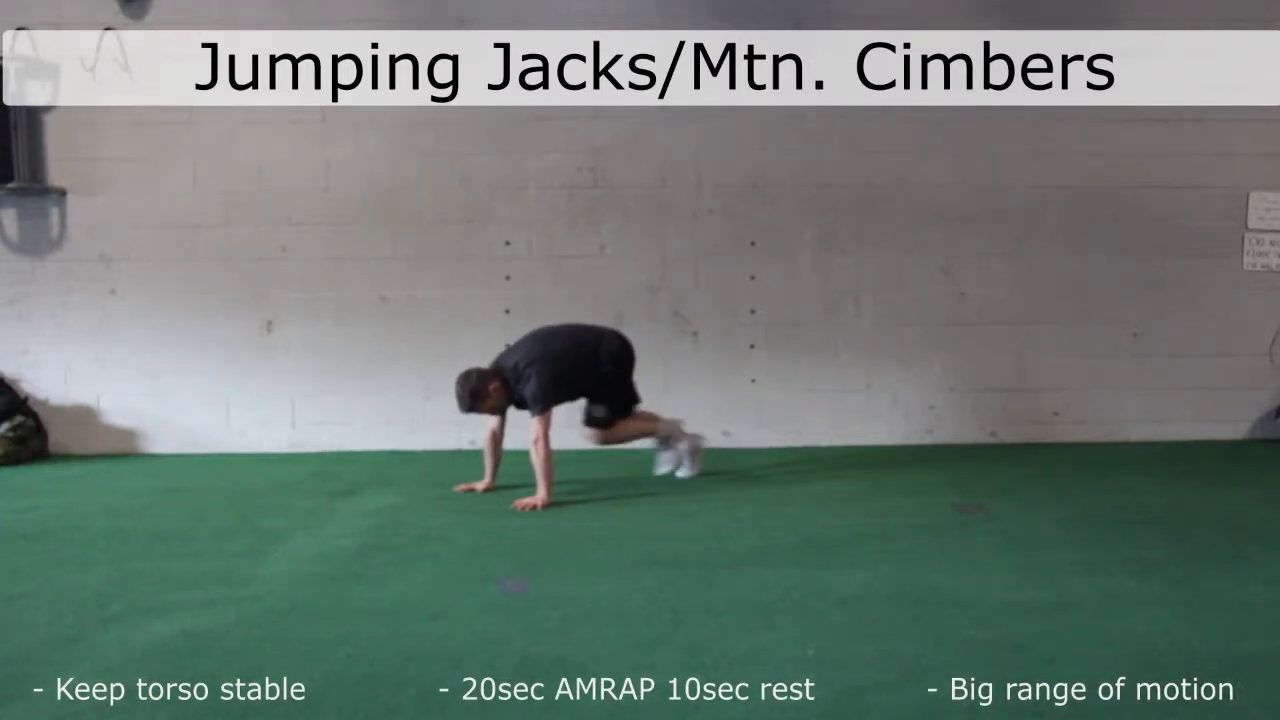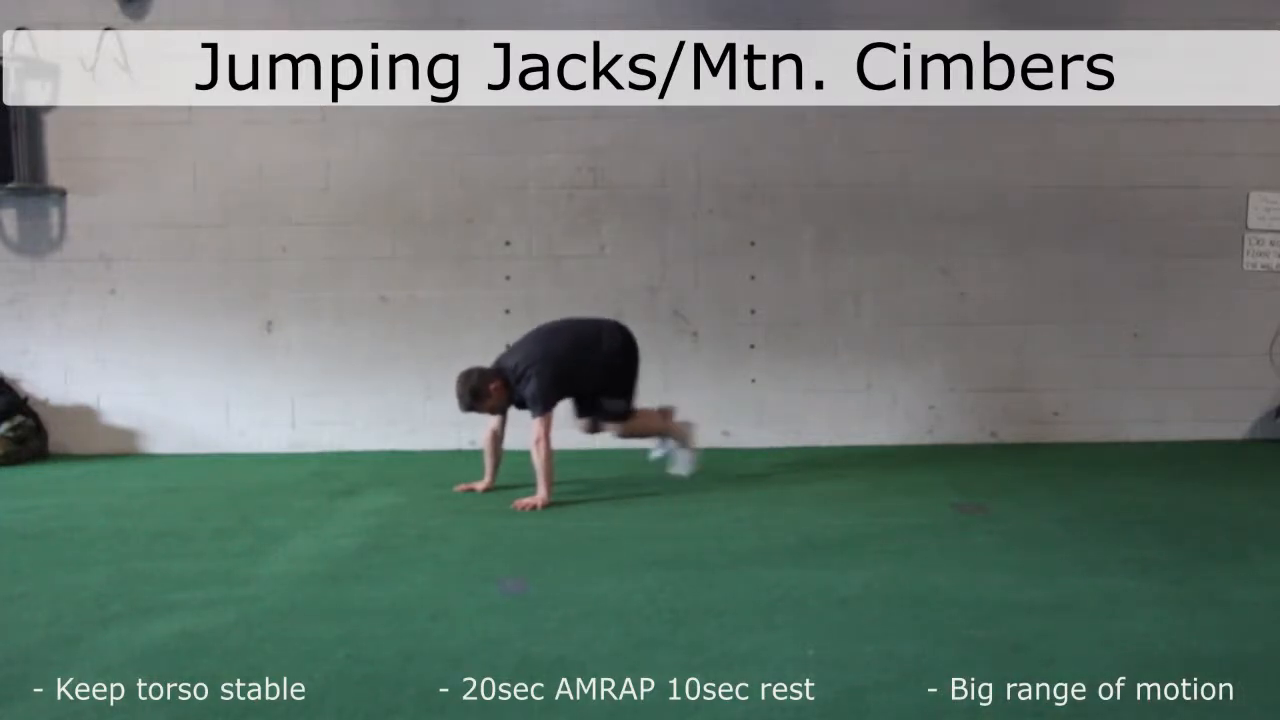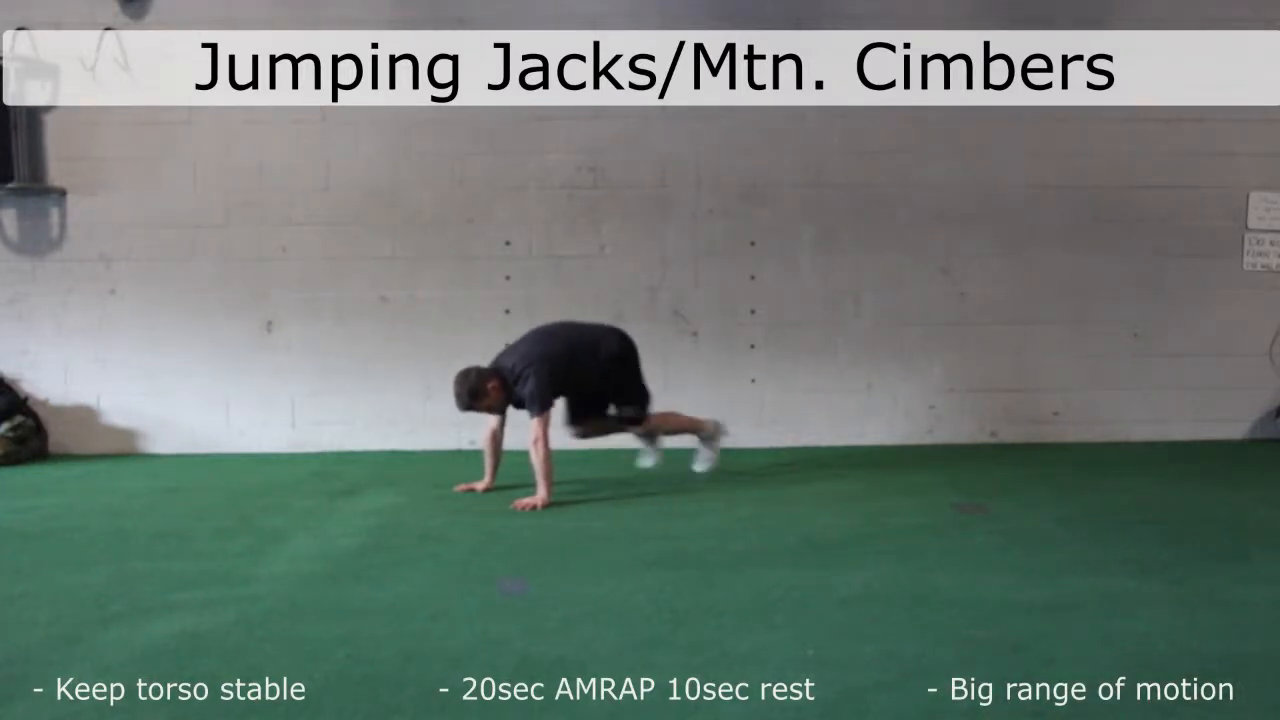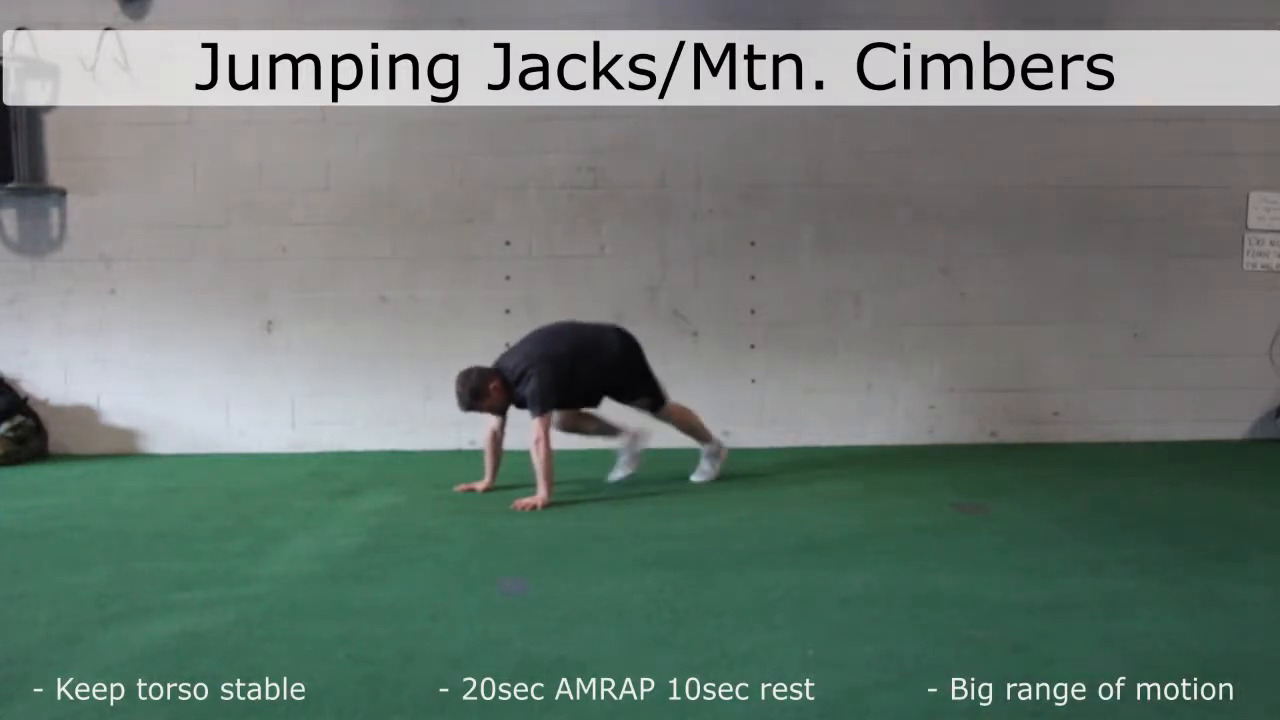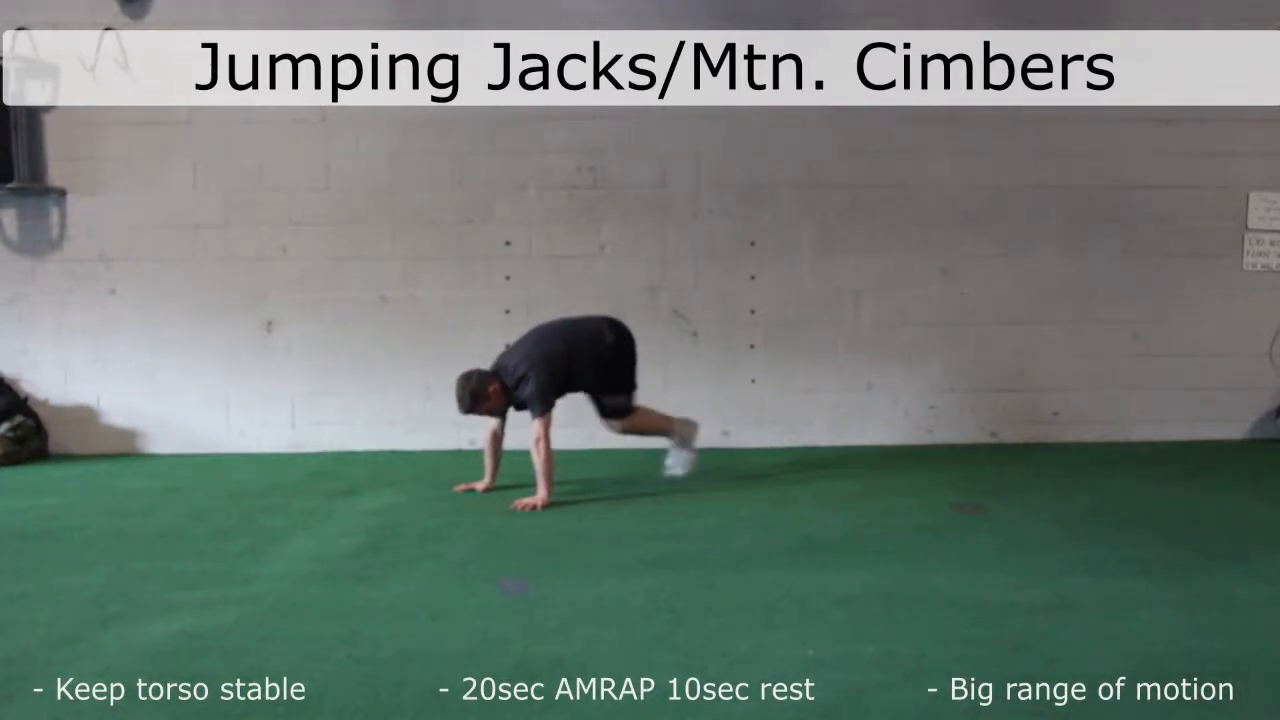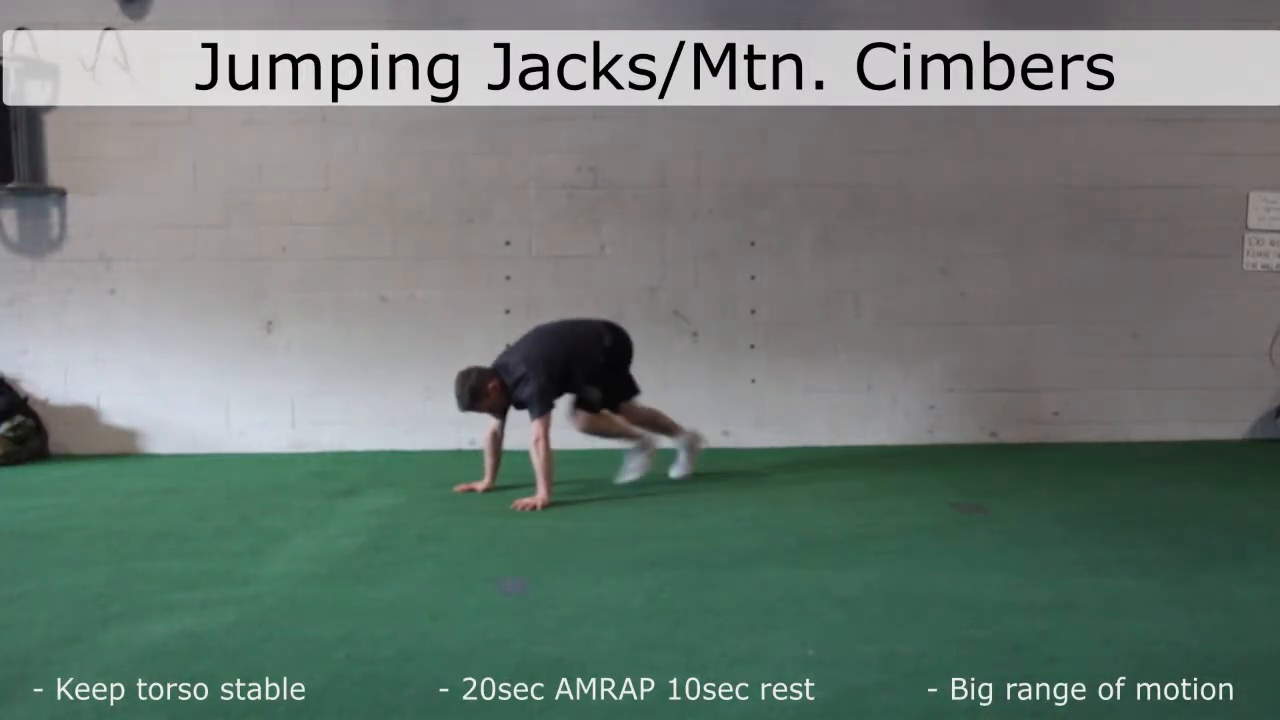
dt=0.4s
person 1, frame 1
left shoulder: (533, 379)
right shoulder: (496, 376)
left elbow: (539, 438)
right elbow: (494, 431)
left wrist: (543, 494)
right wrist: (487, 480)
left hip: (612, 354)
right hip: (595, 359)
left knee: (599, 433)
right knee: (624, 417)
left ankle: (670, 433)
right ankle: (685, 442)
person 1, frame 2
left shoulder: (534, 379)
right shoulder: (493, 376)
left elbow: (539, 439)
right elbow: (494, 430)
left wrist: (543, 494)
right wrist: (488, 480)
left hip: (614, 345)
right hip: (588, 357)
left knee: (618, 426)
right knee: (590, 424)
left ankle: (675, 432)
right ankle: (662, 420)
person 1, frame 3
left shoulder: (531, 379)
right shoulder: (497, 375)
left elbow: (538, 438)
right elbow: (493, 430)
left wrist: (543, 495)
right wrist: (487, 480)
left hip: (612, 353)
right hip: (590, 361)
left knee: (640, 422)
right knee: (580, 428)
left ankle: (706, 430)
right ankle: (647, 434)
person 1, frame 4
left shoulder: (533, 379)
right shoulder: (498, 375)
left elbow: (539, 438)
right elbow: (494, 430)
left wrist: (543, 495)
right wrist: (487, 481)
left hip: (614, 353)
right hip: (593, 356)
left knee: (658, 408)
right knee: (561, 419)
left ankle: (711, 448)
right ankle: (626, 439)
person 1, frame 5
left shoulder: (531, 380)
right shoulder: (496, 378)
left elbow: (540, 438)
right elbow: (494, 431)
left wrist: (543, 494)
right wrist: (487, 480)
left hip: (612, 342)
right hip: (597, 344)
left knee: (620, 421)
right knee: (622, 413)
left ankle: (679, 431)
right ankle: (679, 436)
person 1, frame 6
left shoulder: (530, 381)
right shoulder: (493, 375)
left elbow: (538, 438)
right elbow: (494, 430)
left wrist: (543, 495)
right wrist: (487, 480)
left hip: (609, 345)
right hip: (587, 353)
left knee: (584, 420)
left ankle: (656, 441)
right ankle: (667, 440)
